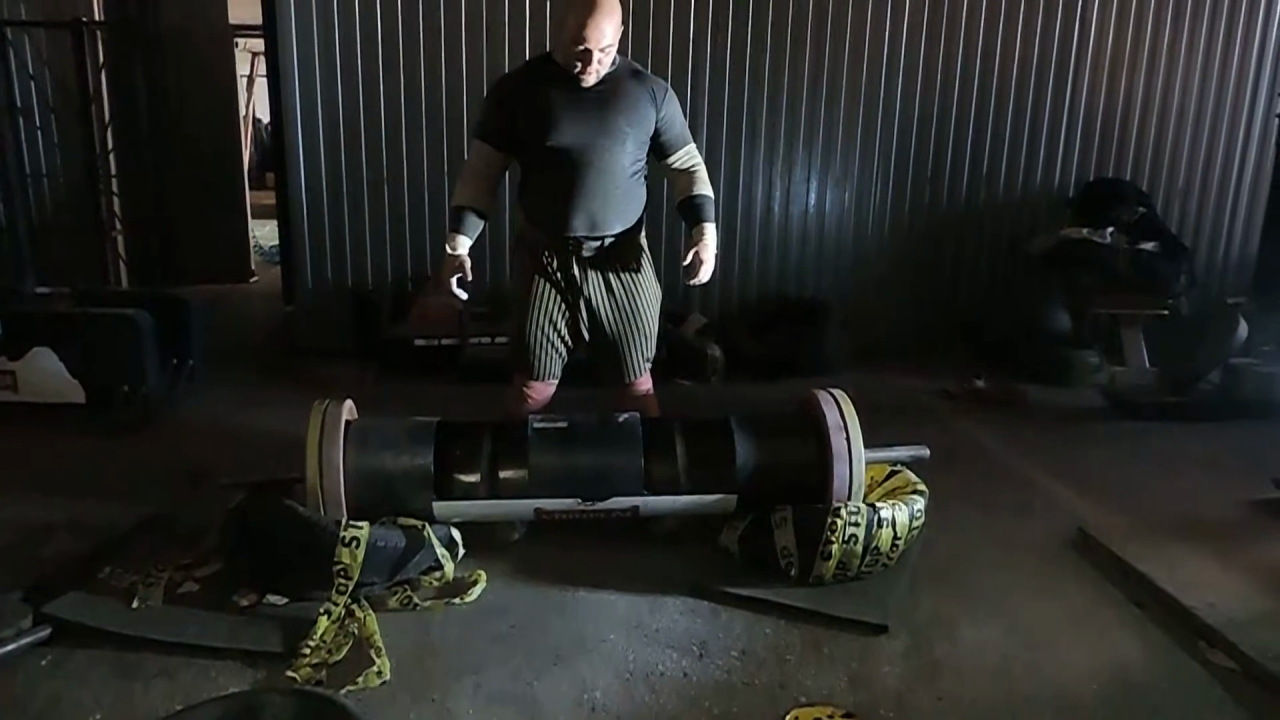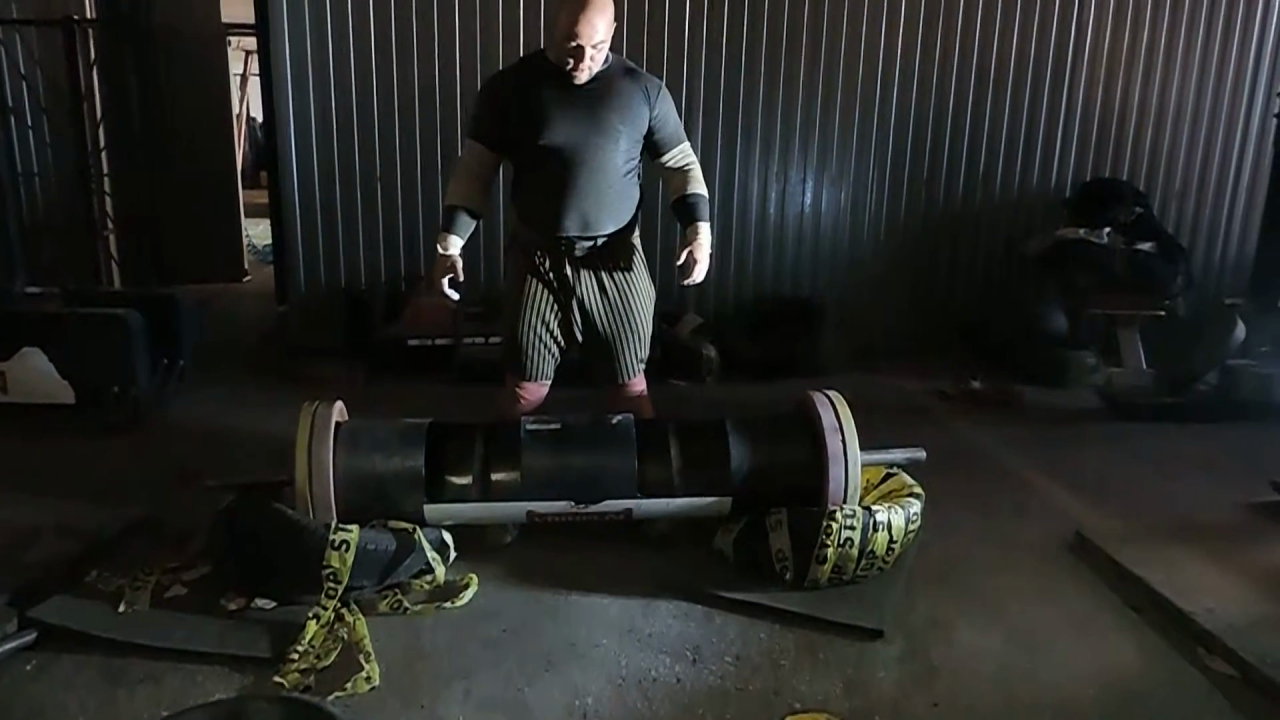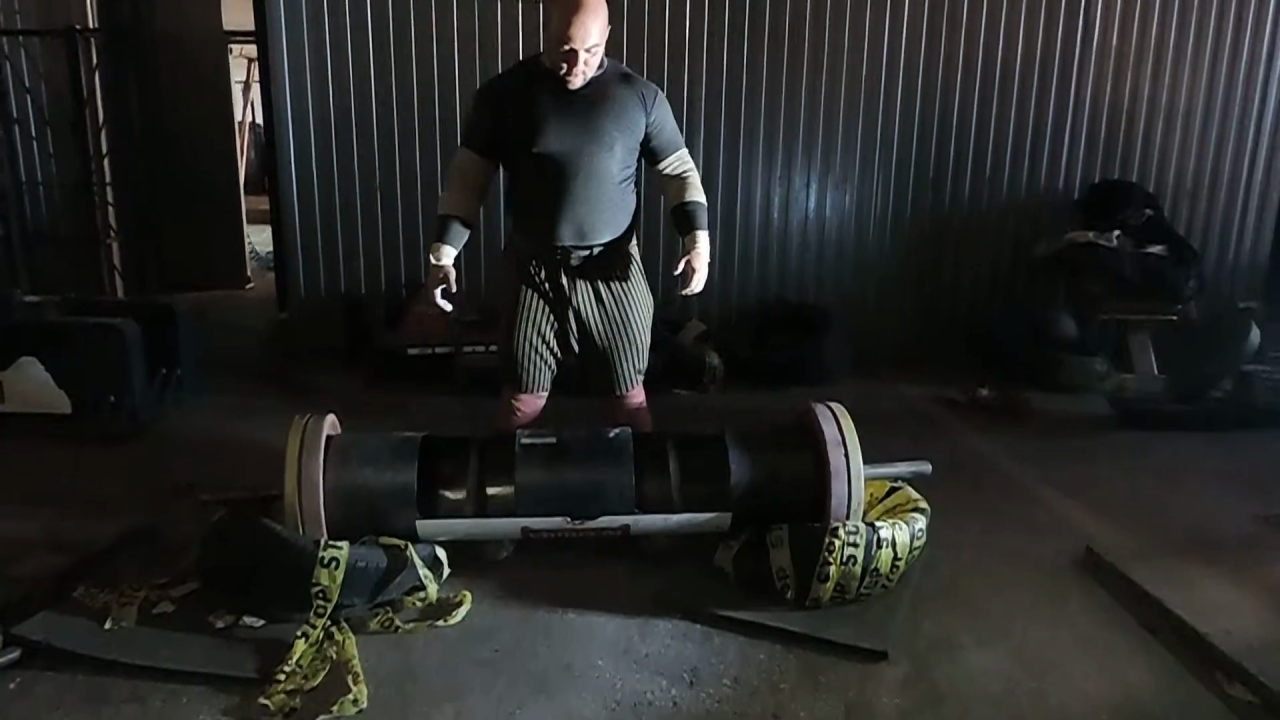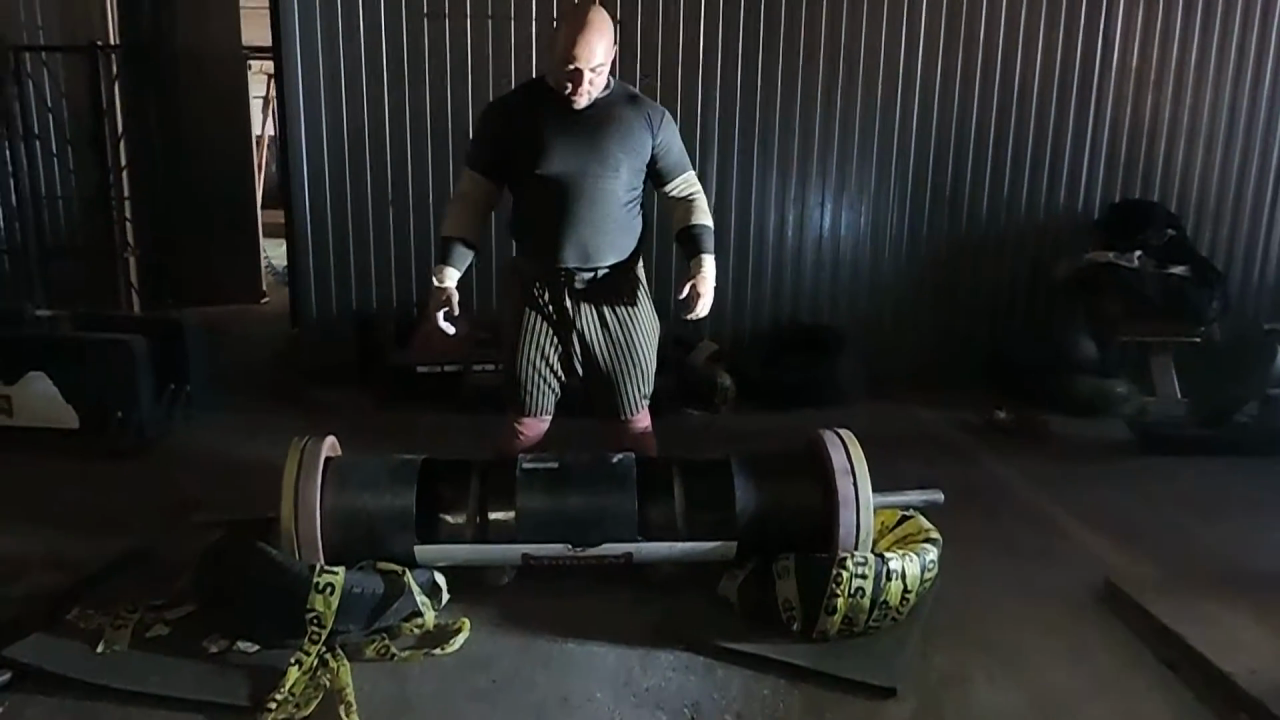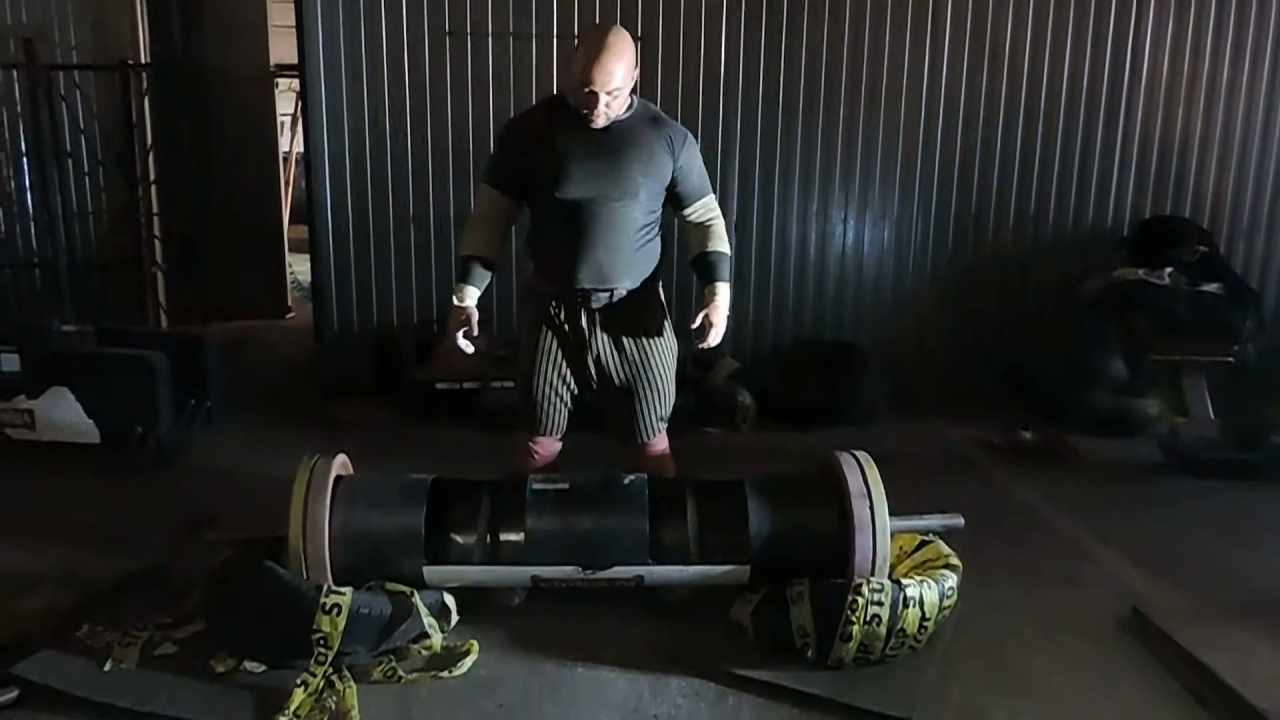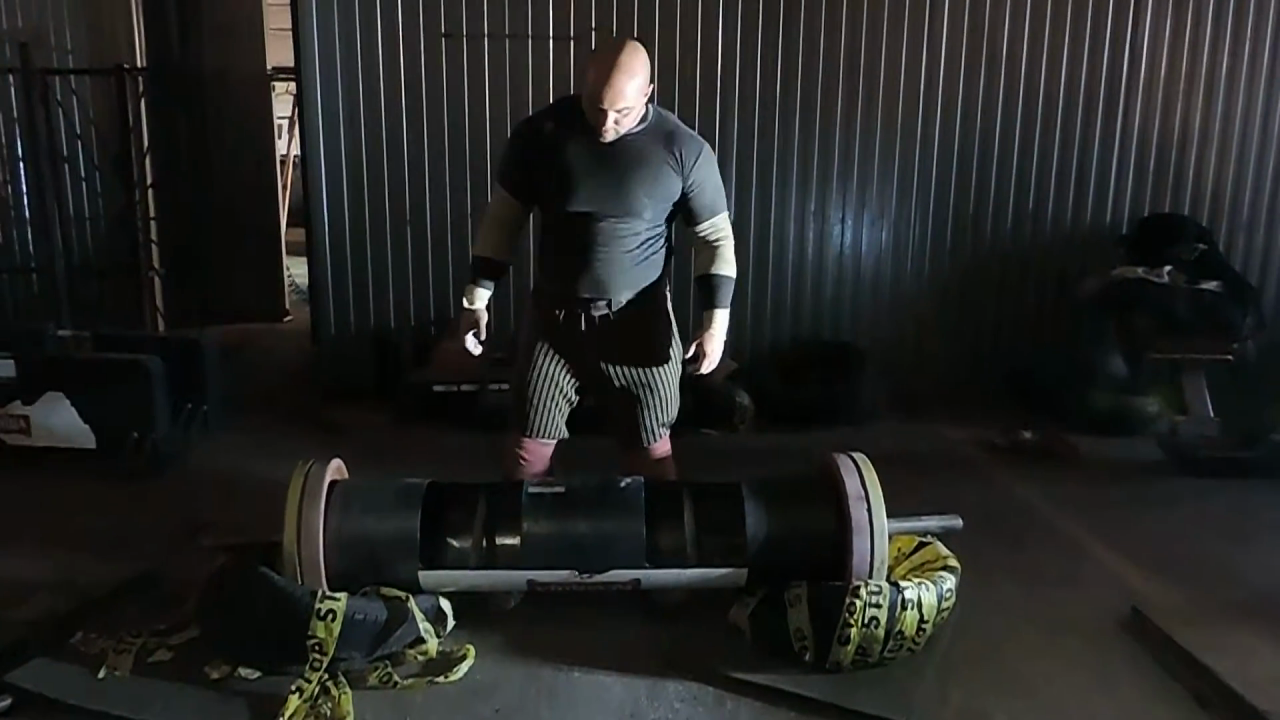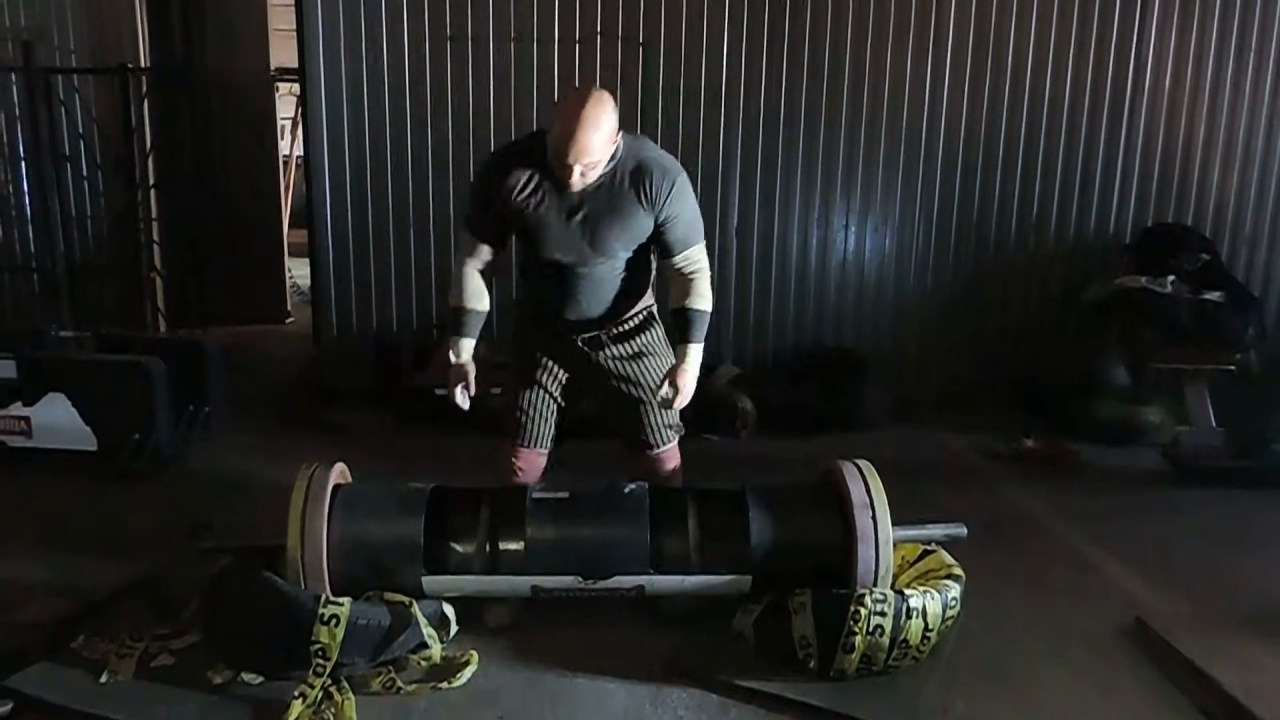
dt=0.3s
person 1, frame 1
left shoulder: (650, 91)
right shoulder: (518, 88)
left elbow: (686, 165)
right elbow: (481, 169)
left wrist: (705, 231)
right wrist: (459, 243)
left hip: (622, 258)
right hip: (544, 258)
left knee: (637, 379)
right knee: (534, 384)
person 1, frame 2
left shoulder: (644, 89)
right shoulder: (510, 86)
left elbow: (680, 163)
right elbow: (474, 168)
left wrist: (699, 230)
right wrist: (450, 243)
left hip: (615, 260)
right hip: (537, 259)
left knee: (630, 380)
right knee: (526, 385)
person 1, frame 3
left shoulder: (639, 95)
right shoulder: (504, 93)
left elbow: (678, 170)
right elbow: (468, 176)
left wrist: (697, 239)
right wrist: (443, 252)
left hip: (612, 269)
right hip: (532, 268)
left knee: (628, 393)
right knee: (522, 398)
person 1, frame 4
left shoulder: (646, 117)
right shoulder: (508, 114)
left elbow: (685, 193)
right elbow: (472, 199)
left wrist: (703, 263)
right wrist: (447, 276)
left hip: (617, 292)
right hip: (536, 291)
left knee: (634, 418)
right knee: (526, 421)
person 1, frame 5
left shoulder: (669, 137)
right shoulder: (528, 131)
left elbow: (703, 217)
right elbow: (491, 216)
left wrist: (718, 291)
right wrist: (467, 295)
left hip: (634, 313)
right hip: (552, 310)
left knee: (650, 442)
right knee: (540, 441)
person 1, frame 6
left shoulder: (684, 149)
right shoulder: (540, 133)
left elbow: (715, 238)
right elbow: (503, 217)
left wrist: (716, 320)
right wrist: (477, 296)
left hip: (639, 320)
right hip: (553, 315)
left knee: (651, 449)
right knee: (530, 445)
person 1, frame 7
left shoulder: (658, 177)
right shoulder: (507, 173)
left elbow: (691, 269)
right elbow: (474, 262)
left wrist: (689, 357)
right wrist: (462, 348)
left hip: (627, 332)
right hip: (541, 331)
left knee: (660, 455)
right knee: (524, 458)
